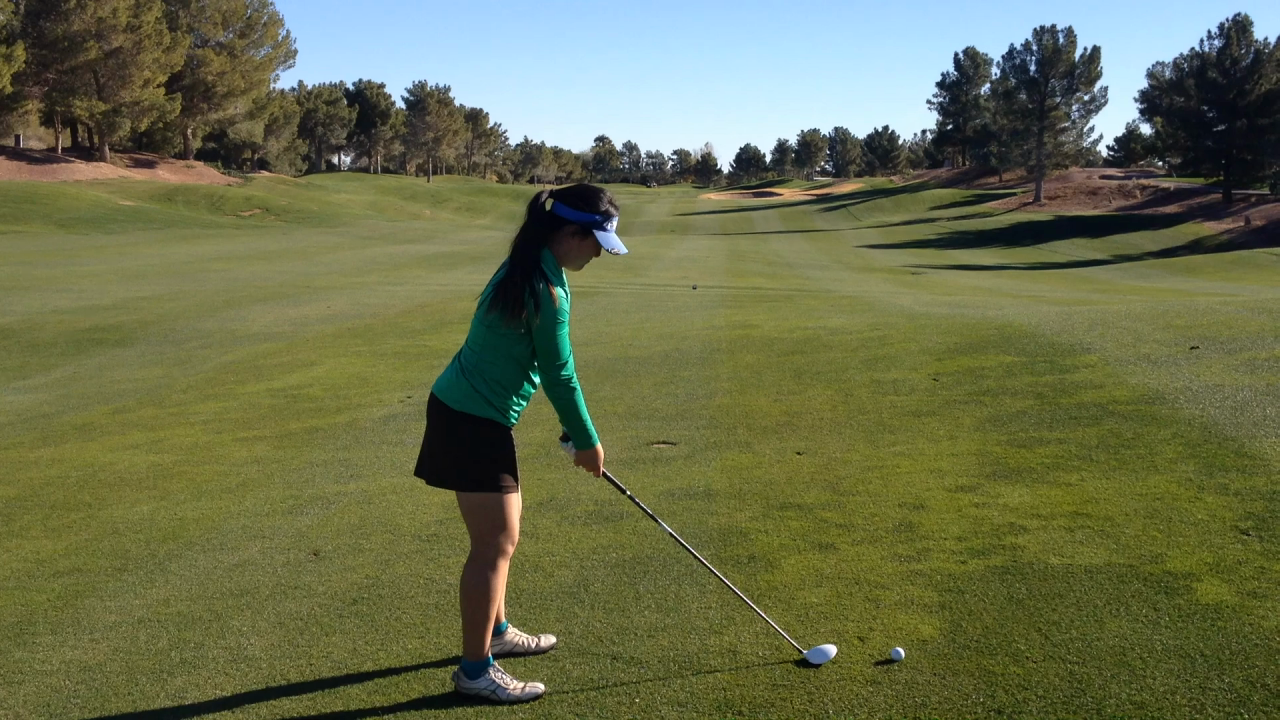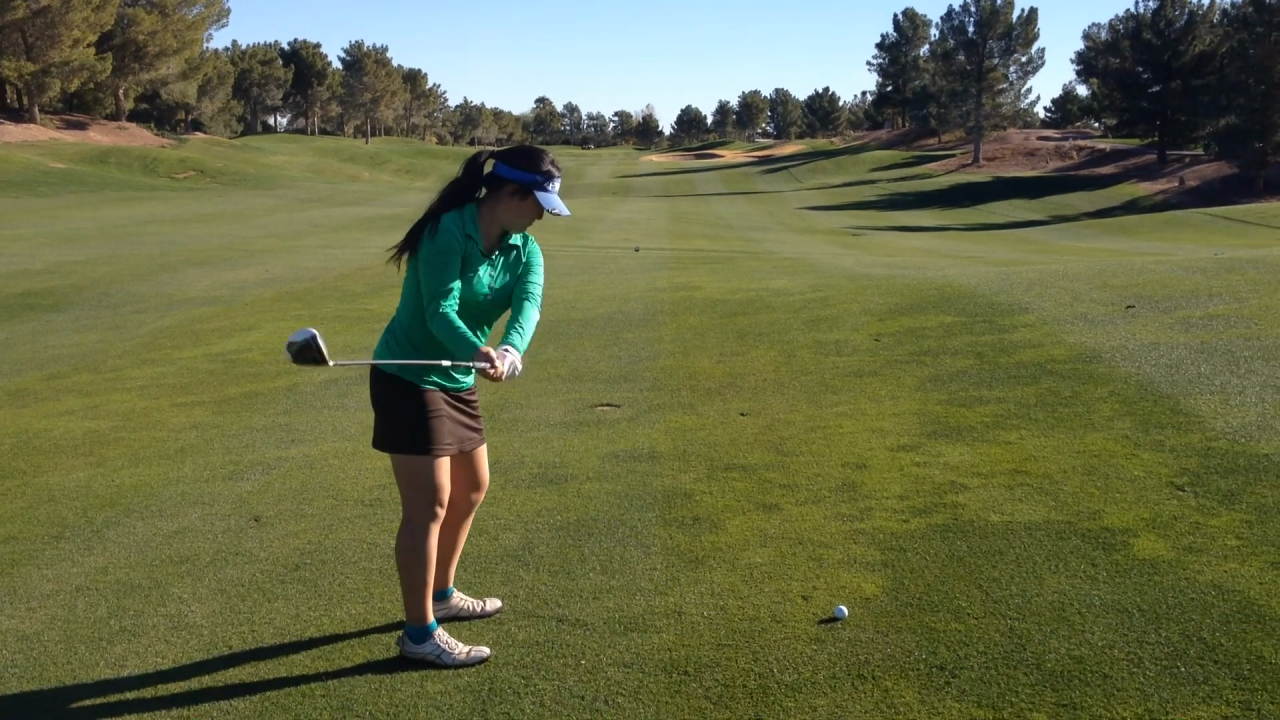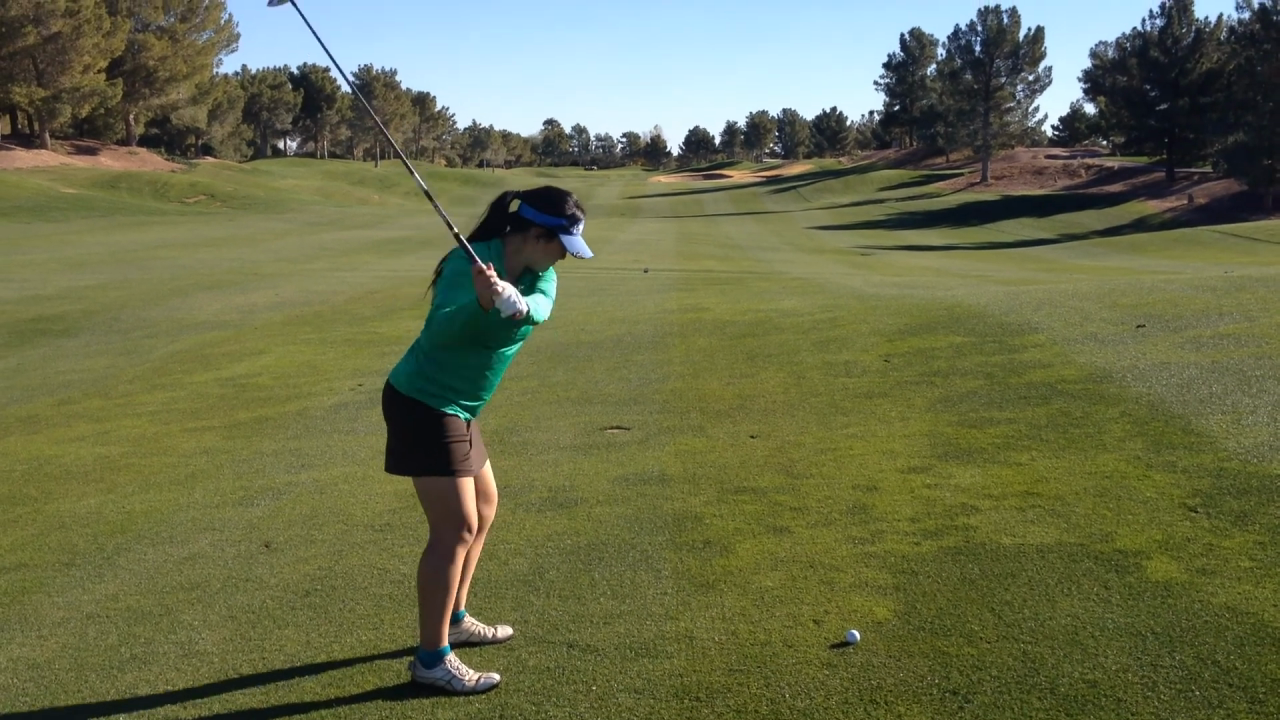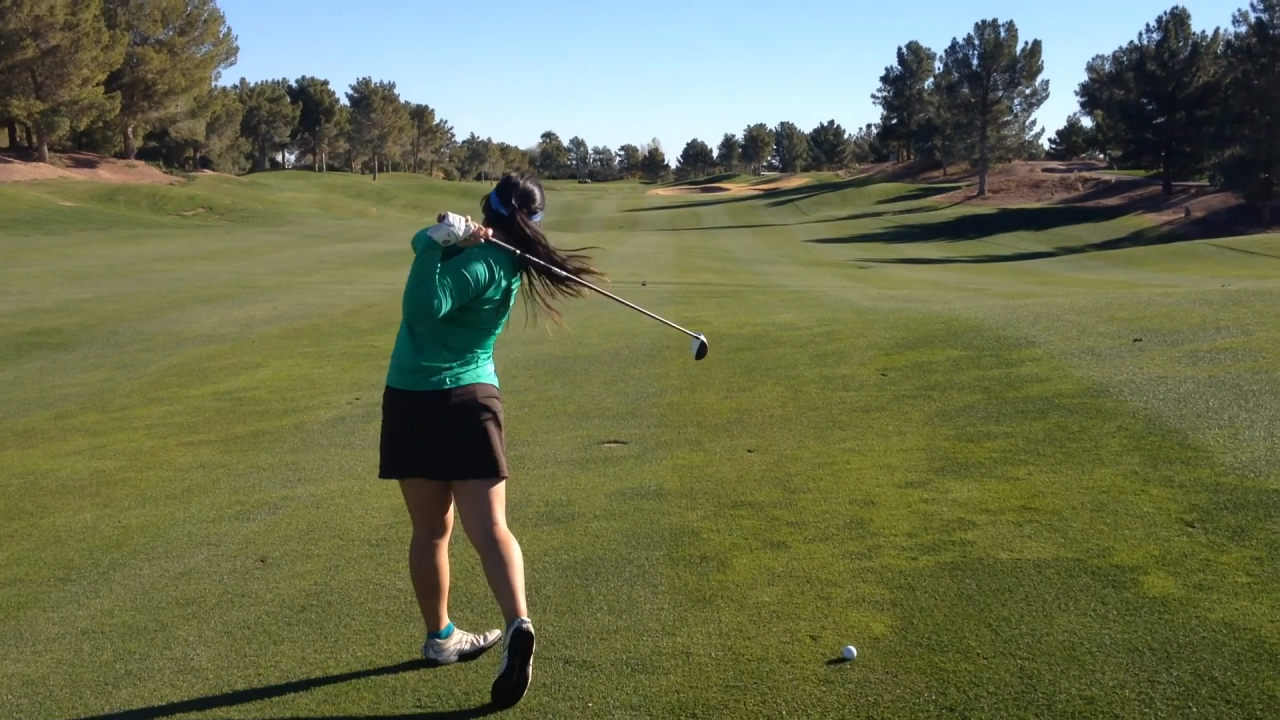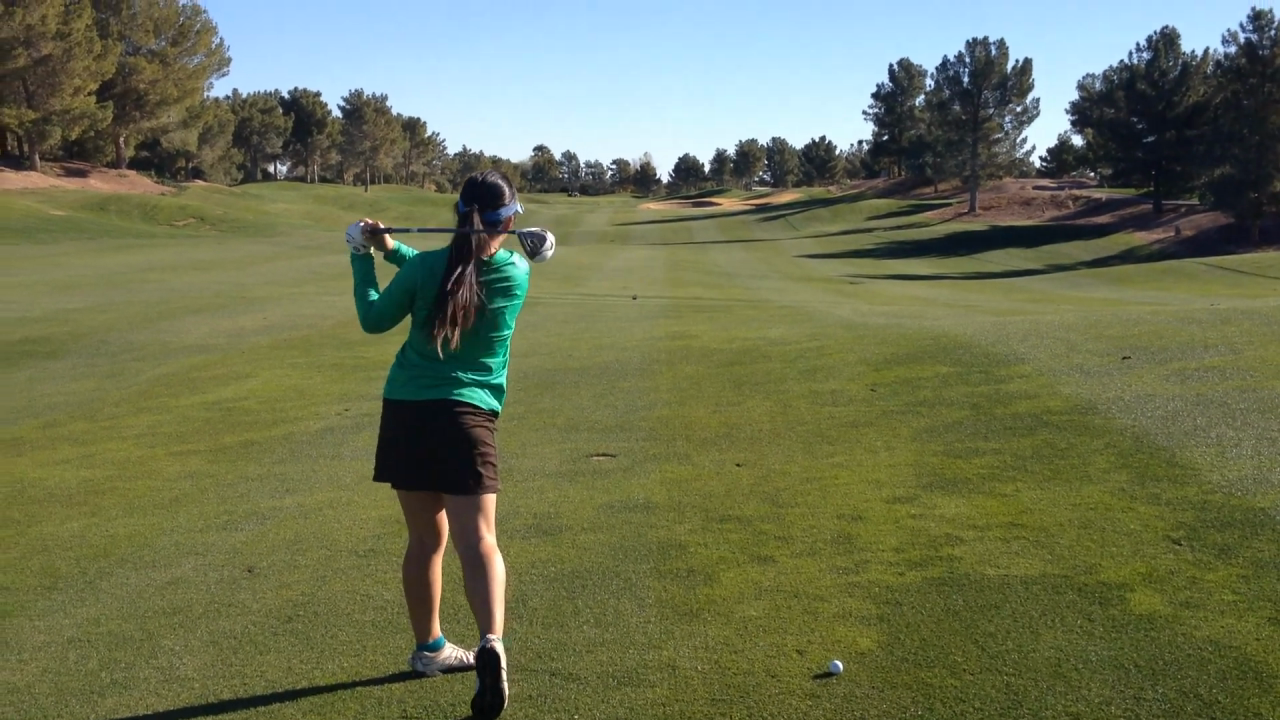
dt=0.7s
person 1, frame 1
left shoulder: (535, 268)
right shoulder: (545, 291)
left elbow: (554, 368)
right elbow: (558, 376)
left wrist: (575, 432)
right wrist: (587, 441)
left hip: (476, 412)
right hip: (472, 420)
left knee: (503, 530)
right knee: (495, 542)
left ankle: (496, 631)
right ankle: (475, 668)
person 1, frame 2
left shoulder: (526, 251)
right shoulder: (448, 230)
left elbow: (527, 304)
right elbow: (439, 314)
left wrist: (511, 350)
right wrist: (476, 353)
left hip: (456, 381)
right hip: (409, 379)
left knee: (470, 490)
right knee: (429, 504)
left ankle: (441, 595)
right ankle: (420, 633)
person 1, frame 3
left shoulder: (542, 277)
right shoulder: (470, 261)
left elbow: (536, 308)
right elbow: (441, 334)
left wrist: (514, 302)
right wrist: (480, 301)
left hip: (453, 407)
right hip: (423, 404)
left knee: (479, 510)
right knee: (456, 527)
left ankle: (451, 620)
right ankle: (431, 658)
person 1, frame 4
left shoulder: (477, 264)
right shoulder: (498, 251)
left elbow: (418, 312)
left wrist: (449, 238)
left hip: (413, 400)
right hip: (471, 401)
left knee: (430, 528)
right knee: (490, 529)
left ankle: (440, 635)
right ankle: (518, 626)
person 1, frame 5
left shoulder: (425, 268)
right shoulder: (517, 271)
left elbow: (374, 319)
left wrist: (362, 256)
right wrist: (392, 248)
left hip: (406, 410)
right hip: (467, 416)
left knee: (426, 538)
right knee: (478, 541)
left ankle: (428, 647)
right ankle: (492, 642)
